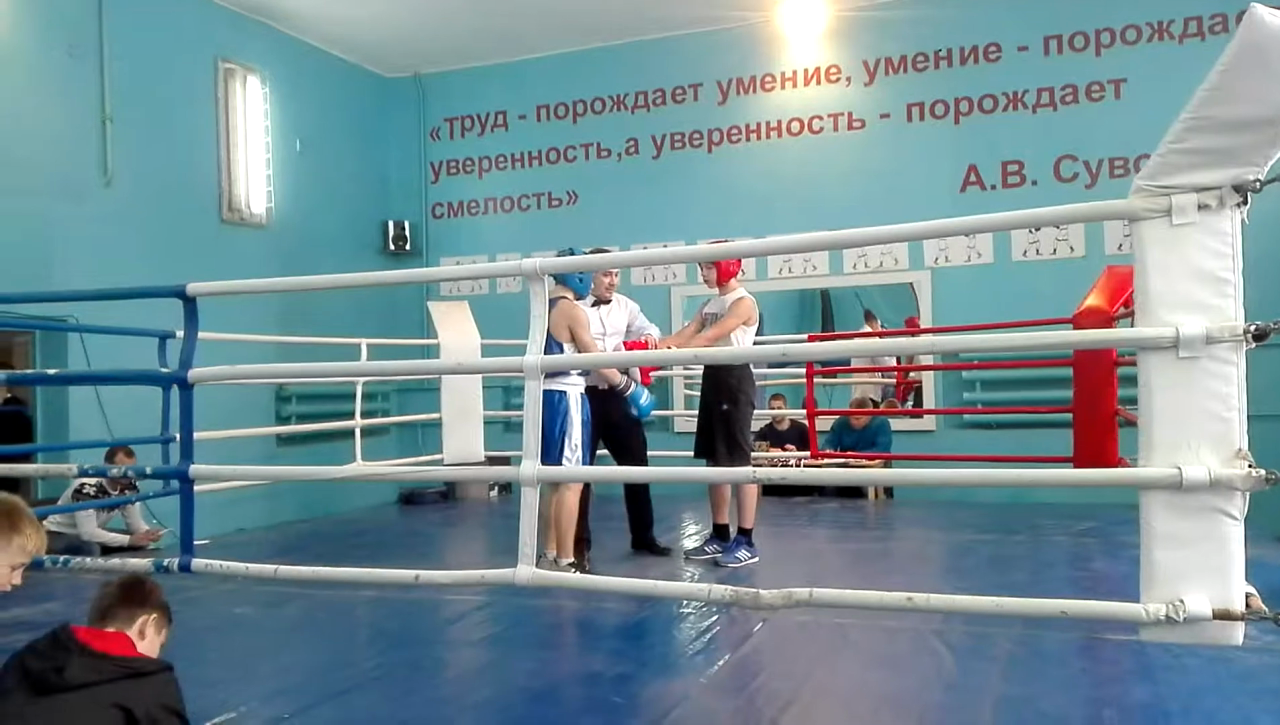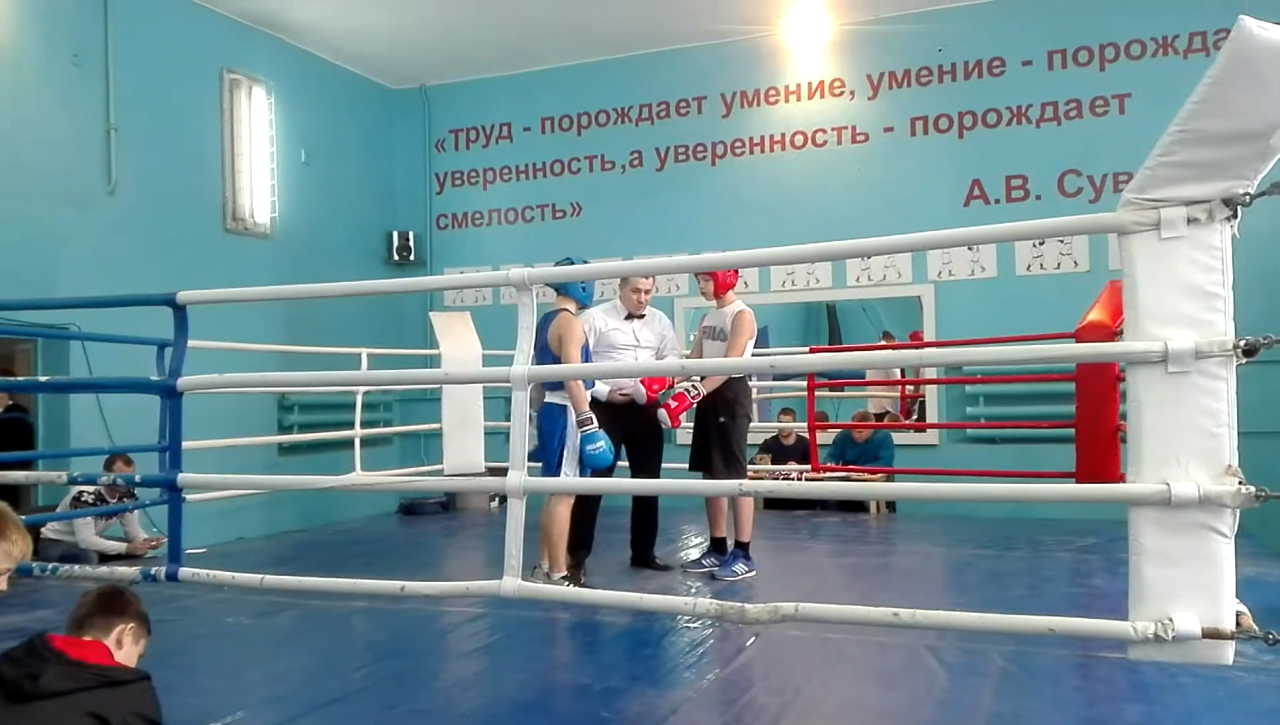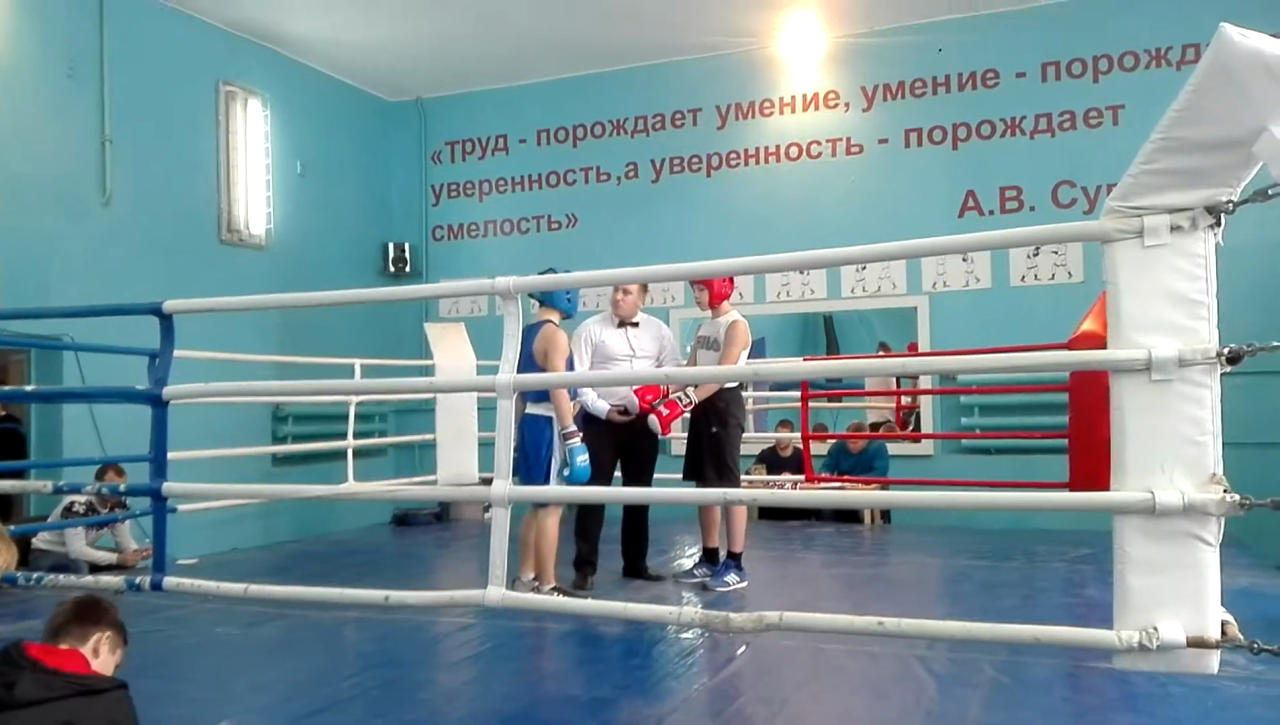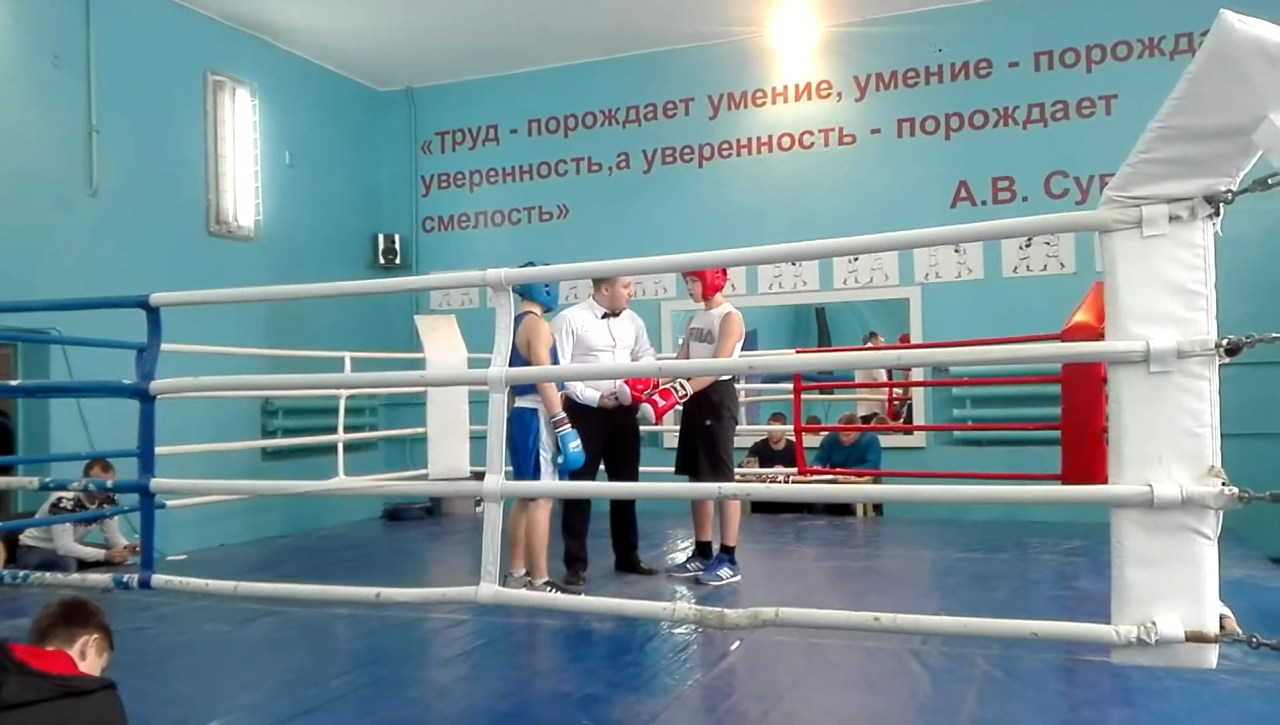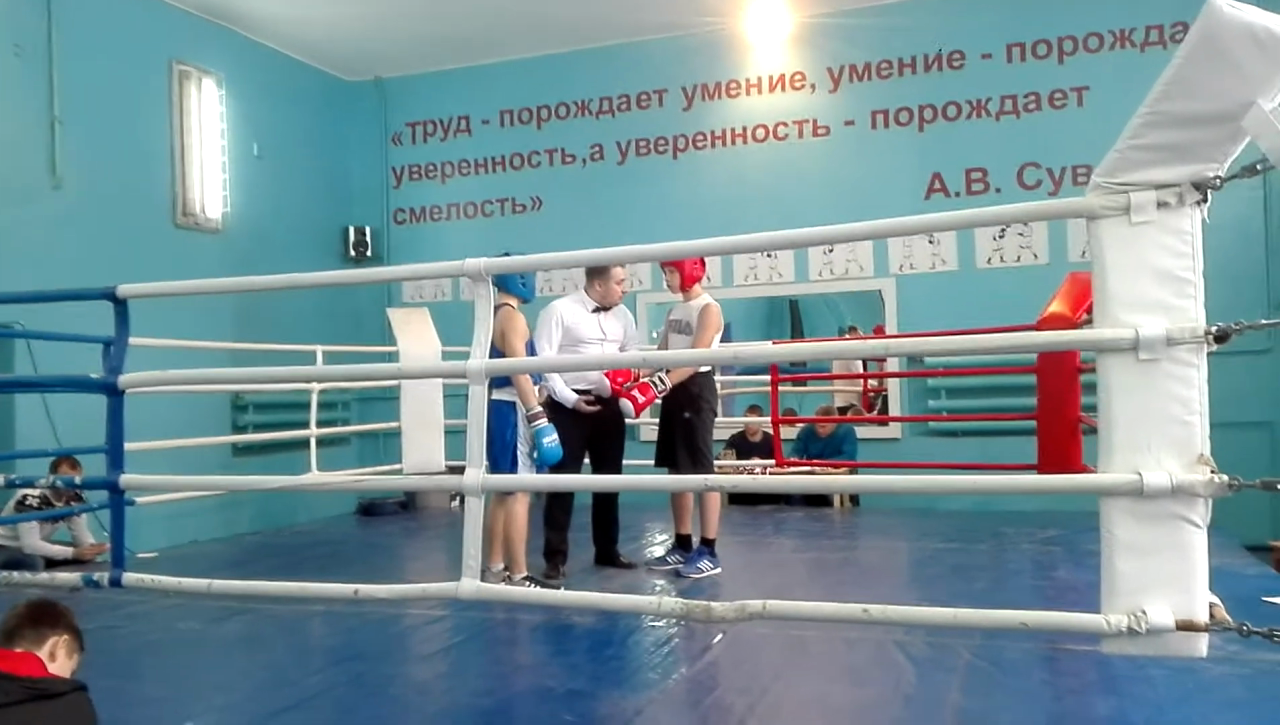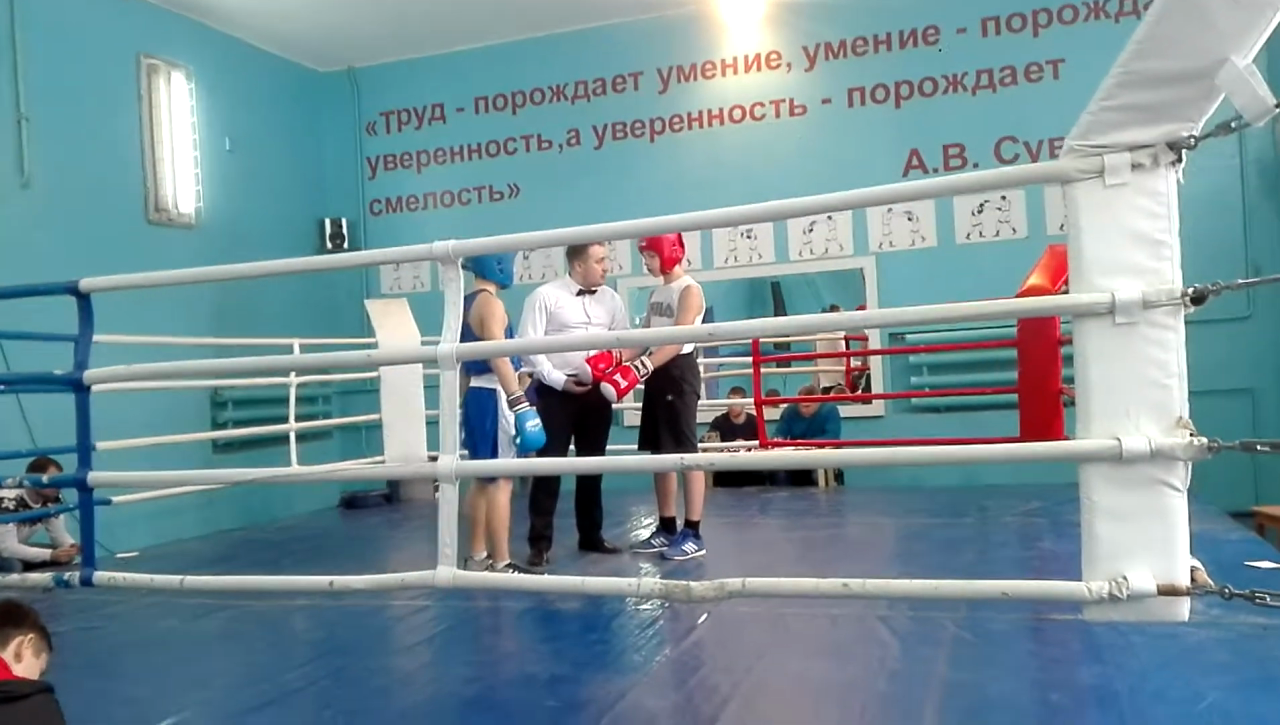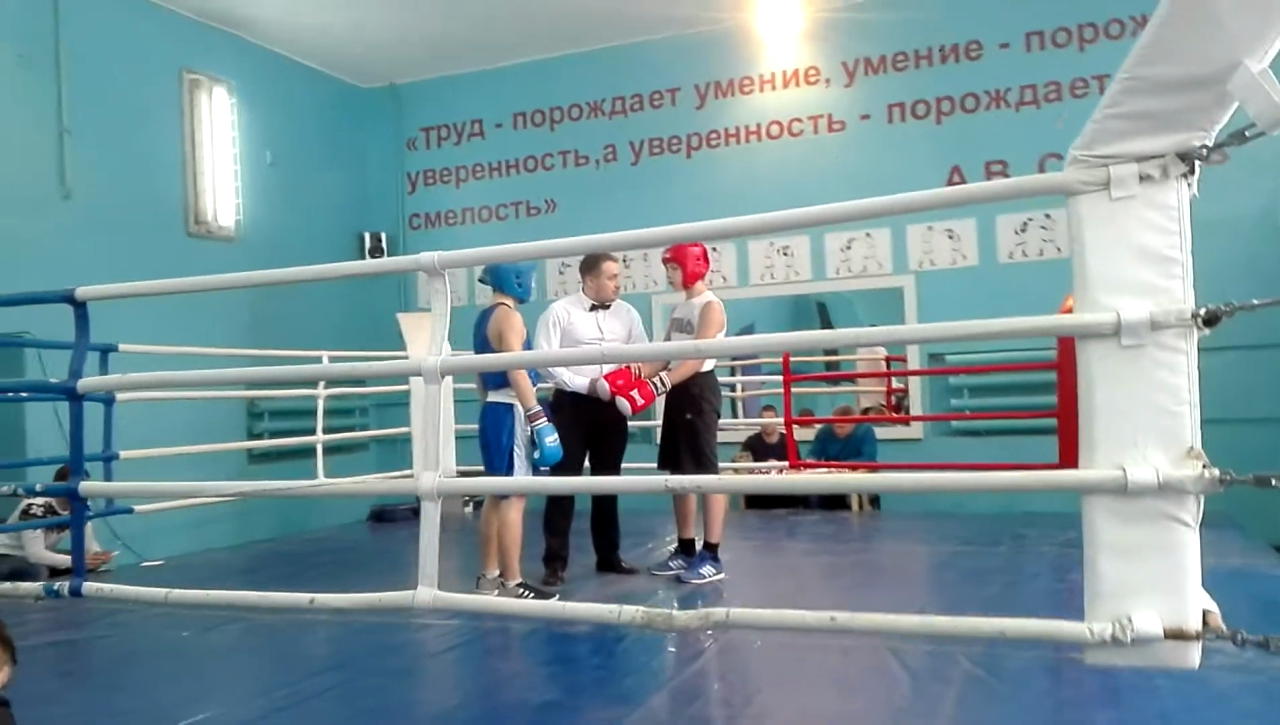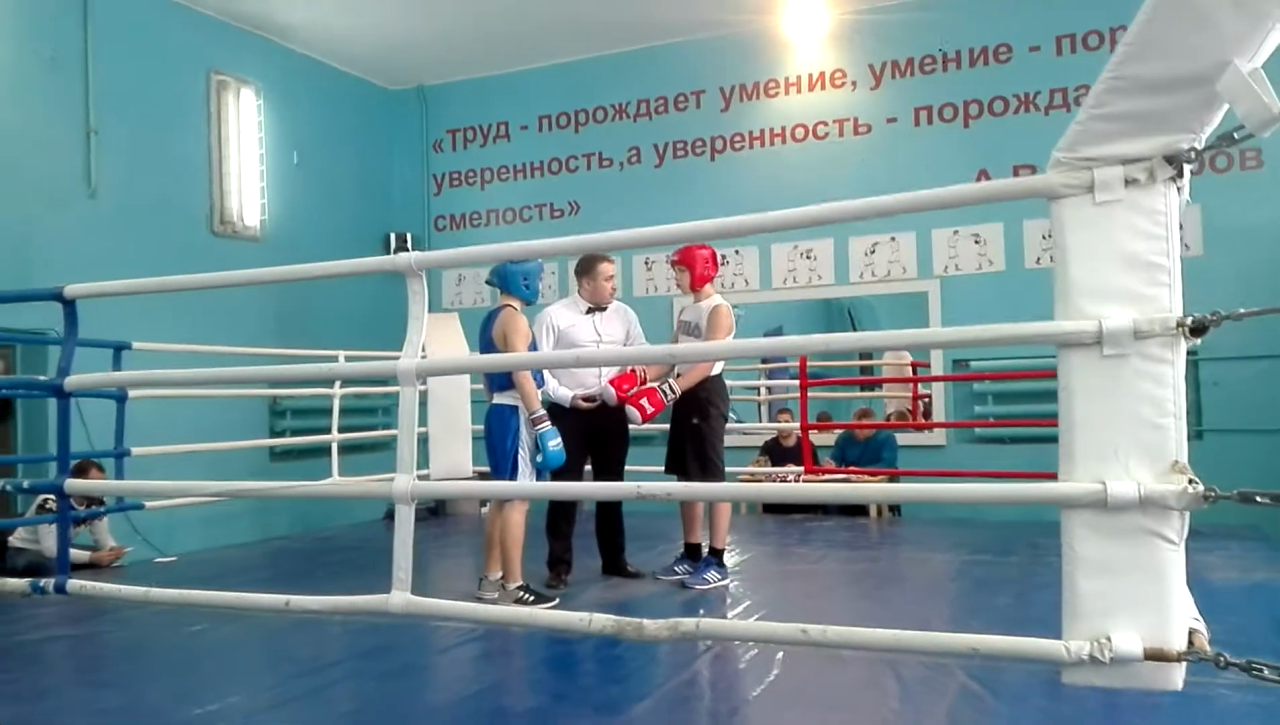
dt=0.5s
person 1, frame 1
left shoulder: (546, 309)
right shoulder: (572, 310)
right elbow: (593, 358)
right wrist: (629, 388)
left hip: (549, 396)
right hip: (567, 398)
left knee: (558, 481)
right knee: (572, 482)
left ankle: (550, 554)
right ankle: (565, 562)
person 1, frame 2
left shoulder: (545, 322)
right shoulder: (570, 323)
right elbow: (573, 378)
left wrist: (535, 420)
right wrist: (588, 424)
left hip: (549, 409)
right hip: (565, 411)
left knee: (555, 492)
right knee: (564, 495)
left ankle: (545, 567)
right ankle: (558, 576)
person 1, frame 3
left shoulder: (527, 333)
right shoulder: (555, 335)
right elbow: (557, 390)
left wrist: (519, 432)
right wrist: (572, 437)
left hip: (530, 421)
right hip: (549, 423)
left knee: (537, 504)
right knee: (551, 506)
left ankle: (526, 578)
right ankle: (547, 587)
person 1, frame 4
left shoulder: (513, 325)
right shoulder: (537, 325)
right elbow: (544, 379)
right wrist: (563, 424)
left hip: (519, 414)
right hip: (537, 416)
left knee: (524, 497)
right knee: (541, 499)
left ankle: (517, 573)
right ankle: (539, 581)
person 1, frame 5
left shoulder: (490, 317)
right shoulder: (512, 317)
right elbow: (519, 372)
right wrist: (538, 418)
left hip: (497, 406)
right hip: (514, 408)
left knee: (502, 491)
right knee: (518, 493)
left ankle: (495, 568)
right ankle: (518, 576)
person 1, frame 6
left shoulder: (466, 304)
right shoulder: (490, 303)
right elbow: (498, 357)
right wrist: (520, 402)
left hip: (476, 394)
right hip: (493, 396)
left knee: (482, 479)
right knee: (500, 481)
left ankle: (477, 557)
right ankle: (501, 564)
person 1, frame 7
left shoulder: (484, 318)
right shoulder: (509, 317)
right elbow: (516, 372)
right wrist: (538, 418)
left hip: (493, 409)
right hip: (511, 411)
left knee: (497, 496)
right knee: (514, 497)
left ankle: (489, 576)
right ankle: (512, 584)
person 1, frame 8
left shoulder: (491, 319)
right shoulder: (514, 318)
right elbow: (521, 375)
right wrist: (542, 420)
left hip: (498, 411)
right hip: (516, 414)
left knee: (501, 499)
right knee: (517, 501)
left ankle: (491, 579)
right ankle: (512, 587)
person 2, frame 1
left shoulder: (743, 303)
right shoulder: (709, 304)
left elbow: (709, 339)
right elbow: (683, 337)
left hip: (735, 380)
right hip: (712, 379)
left knee: (739, 461)
right knee: (715, 461)
left ankle: (746, 541)
right ankle: (720, 536)
person 2, frame 2
left shoulder: (742, 316)
right shoulder: (708, 318)
right elbow: (695, 360)
left wrist: (694, 392)
right wrist: (666, 382)
left hip: (731, 395)
right hip: (708, 396)
left knee: (735, 475)
right knee: (711, 474)
left ankle: (743, 555)
right ankle: (717, 549)
person 2, frame 3
left shoulder: (736, 325)
right shoulder: (704, 327)
right elbow: (690, 370)
left wrist: (684, 401)
right wrist: (662, 392)
left hip: (724, 404)
right hip: (702, 405)
left knee: (728, 485)
right knee: (705, 485)
left ankle: (735, 565)
right ankle: (710, 559)
person 2, frame 4
left shoulder: (730, 317)
right shoulder: (695, 320)
right elbow: (681, 363)
left wrist: (677, 391)
right wrist: (652, 384)
left hip: (718, 397)
right hip: (694, 399)
left knee: (722, 479)
right knee: (697, 478)
left ankle: (728, 559)
right ankle: (703, 553)
person 2, frame 5
left shoulder: (708, 309)
right shoulder: (674, 311)
right elbow: (661, 354)
left wrist: (657, 385)
right wrist: (633, 376)
left hip: (696, 389)
right hip: (674, 391)
left knee: (702, 471)
right knee: (677, 471)
left ankle: (708, 551)
right ankle: (683, 545)
person 2, frame 6
left shoulder: (689, 291)
right shoulder: (657, 293)
left elbow: (677, 341)
left wrist: (639, 368)
right wrist: (615, 359)
left hip: (678, 372)
right hip: (656, 374)
left knee: (686, 452)
right knee: (660, 454)
left ankle: (693, 534)
right ankle: (667, 527)
person 2, frame 7
left shoulder: (710, 307)
right shoulder: (679, 309)
left elbow: (697, 358)
left wrist: (656, 385)
right wrist: (634, 374)
left hip: (699, 390)
right hip: (677, 392)
left knee: (706, 472)
right knee: (679, 474)
left ankle: (711, 556)
right ankle: (685, 550)
person 2, frame 8
left shoulder: (719, 310)
right shoulder: (686, 312)
left elbow: (706, 363)
left wrist: (665, 392)
right wrist: (639, 378)
left hip: (707, 395)
right hip: (684, 396)
left knee: (712, 478)
right knee: (686, 477)
left ankle: (717, 562)
right ankle: (692, 555)
person 3, frame 1
left shoulder: (625, 305)
left elbow: (645, 328)
left wrist: (649, 336)
left hip: (617, 396)
right hip: (582, 396)
left knee: (636, 463)
left ankle: (644, 536)
right ankle: (579, 544)
person 3, frame 2
left shoulder: (660, 321)
right shoulder: (595, 318)
left elbow: (673, 358)
right wrist: (604, 393)
left hip: (646, 408)
right hip: (606, 406)
left knee: (647, 480)
right knee: (595, 478)
left ankle: (643, 552)
right ankle: (577, 554)
person 3, frame 3
left shoulder: (659, 331)
right shoulder: (590, 329)
left elbow: (672, 369)
right wrist: (602, 410)
left hip: (642, 419)
right hip: (601, 419)
left knee: (639, 492)
left ankle: (635, 562)
right ankle: (585, 567)
person 3, frame 4
left shoulder: (632, 320)
right shoulder: (569, 320)
left elbow: (646, 356)
right wrist: (595, 398)
left hip: (624, 410)
right hip: (584, 411)
left knee: (626, 484)
right knee: (580, 485)
left ankle: (627, 556)
right ankle: (576, 563)
person 3, frame 5
left shoulder: (622, 315)
right shoulder: (560, 311)
left elbow: (633, 352)
right elbow: (542, 361)
right wrist: (570, 400)
left hip: (609, 404)
right hip: (570, 407)
left knee: (609, 478)
right knee: (564, 479)
left ankle: (607, 550)
right ankle: (556, 557)
person 3, frame 6
left shoulder: (610, 299)
right shoulder: (544, 296)
right wrist: (559, 380)
left hip: (596, 390)
right hip: (557, 391)
left ankle: (591, 535)
right ankle: (540, 543)
person 3, frame 7
left shoulder: (627, 313)
right shoulder: (559, 312)
right wrist: (584, 384)
left hip: (611, 407)
right hip: (571, 405)
left knee: (608, 482)
right knee: (564, 482)
left ankle: (608, 556)
right ankle: (555, 562)
person 3, frame 8
left shoulder: (624, 314)
right shoulder: (553, 316)
right wrist: (566, 397)
left hip: (612, 410)
right hip: (569, 411)
left knee: (611, 486)
right knee: (565, 487)
left ankle: (614, 559)
right ankle: (559, 565)
